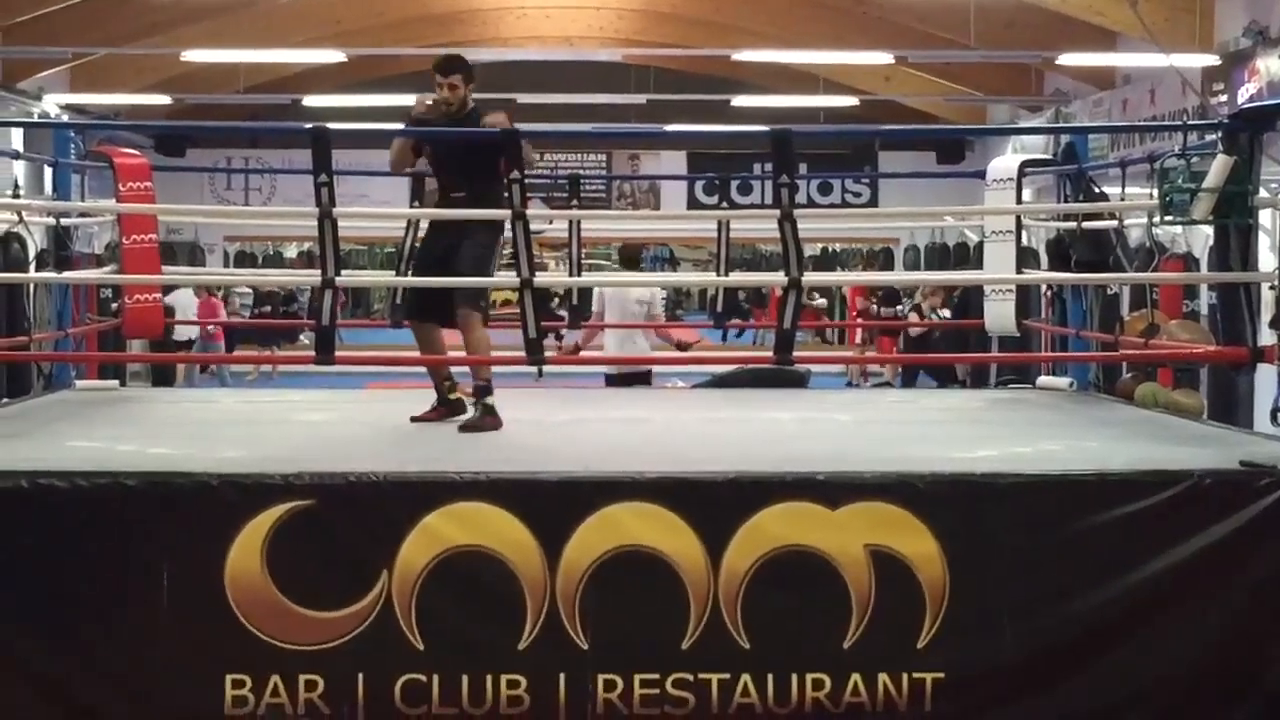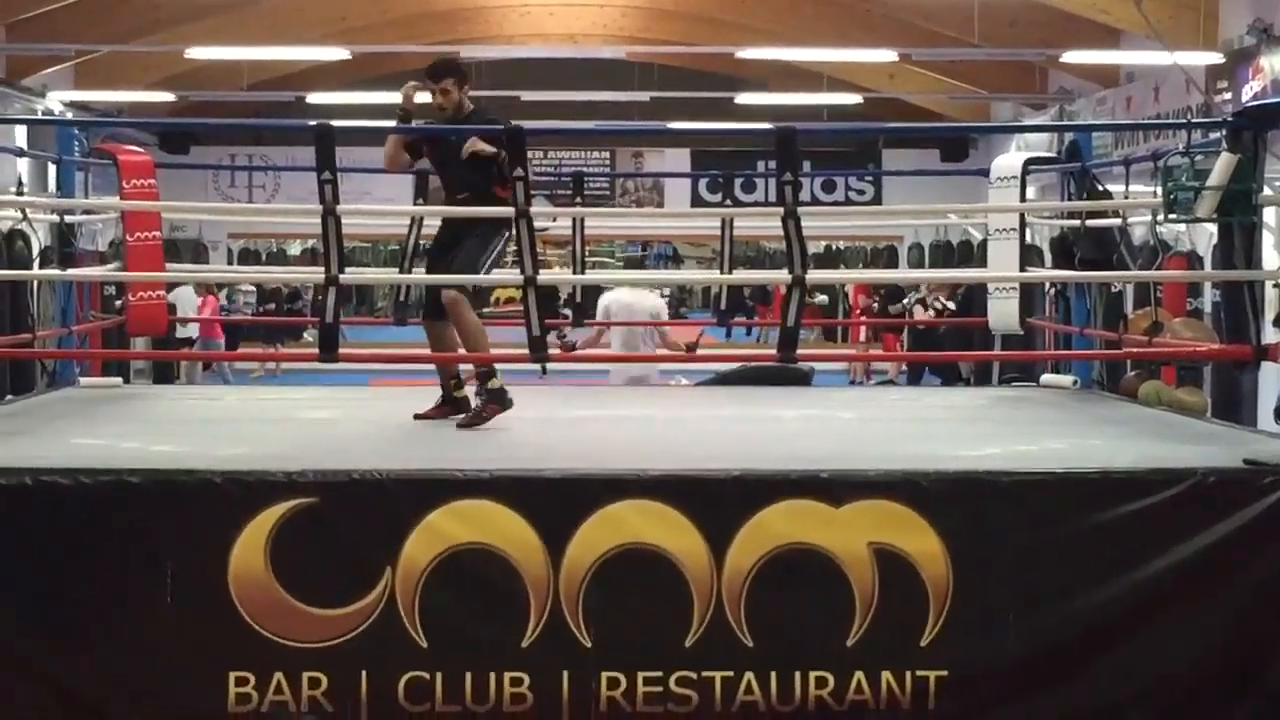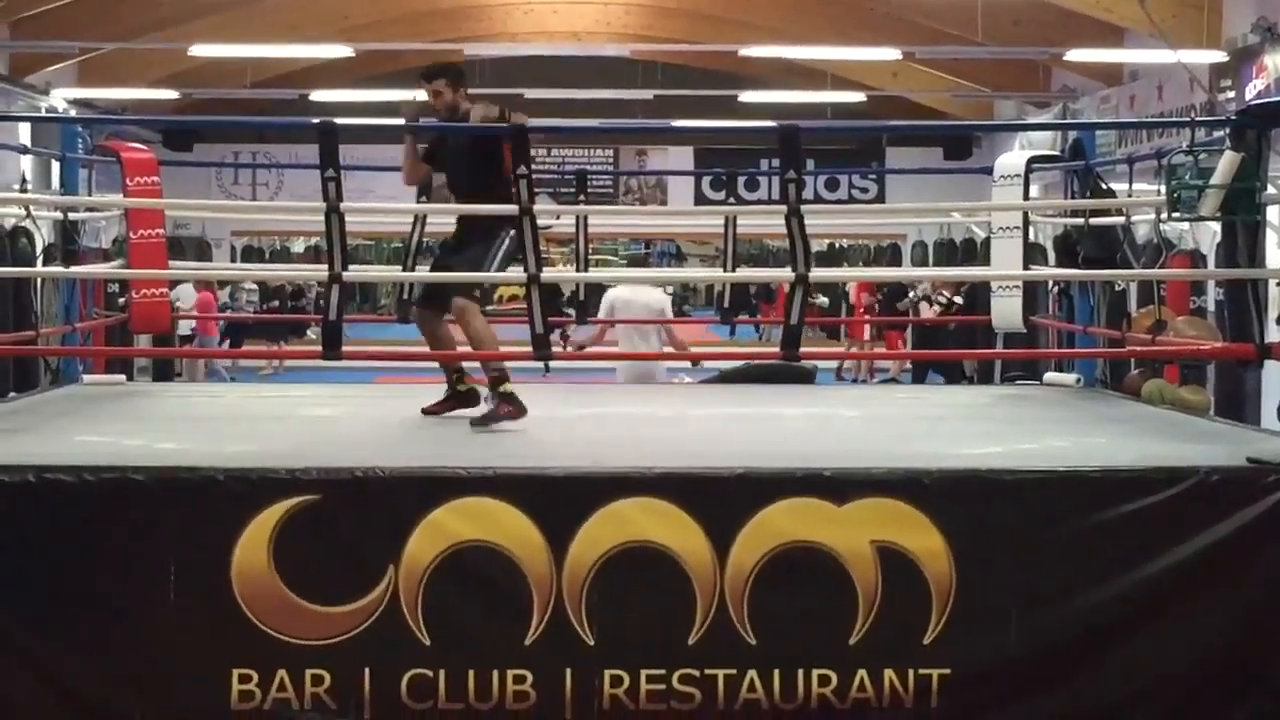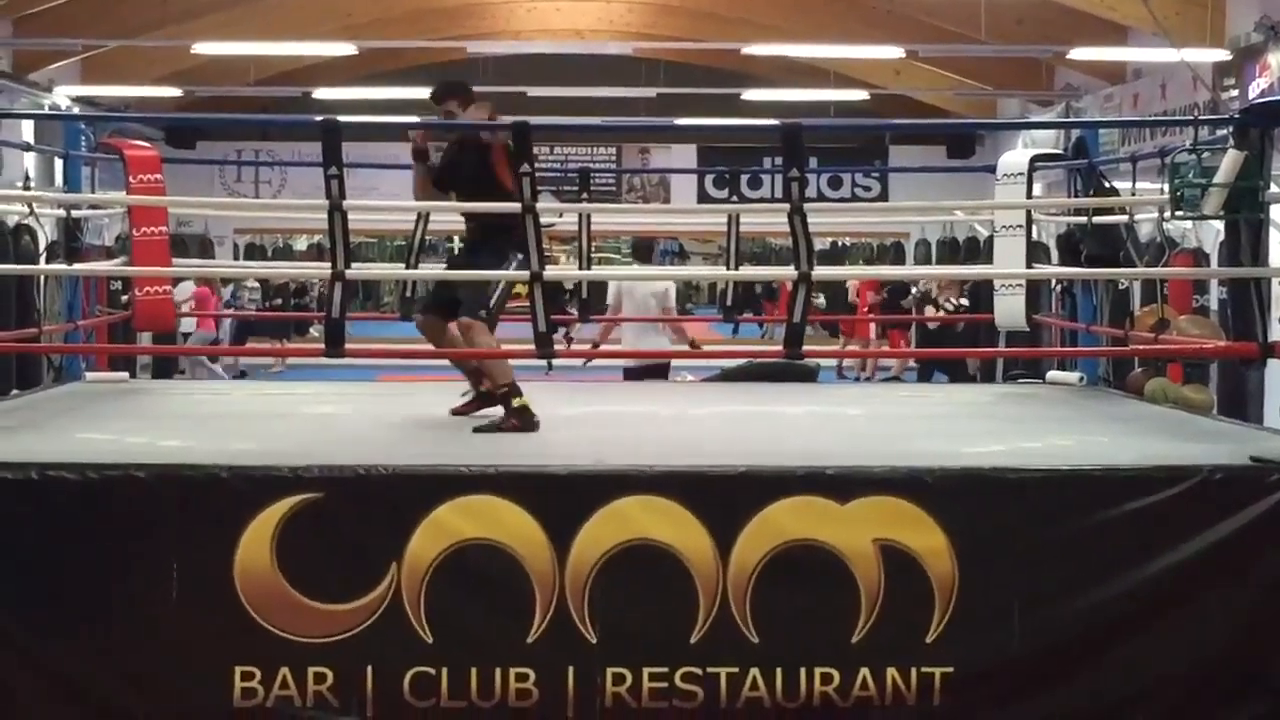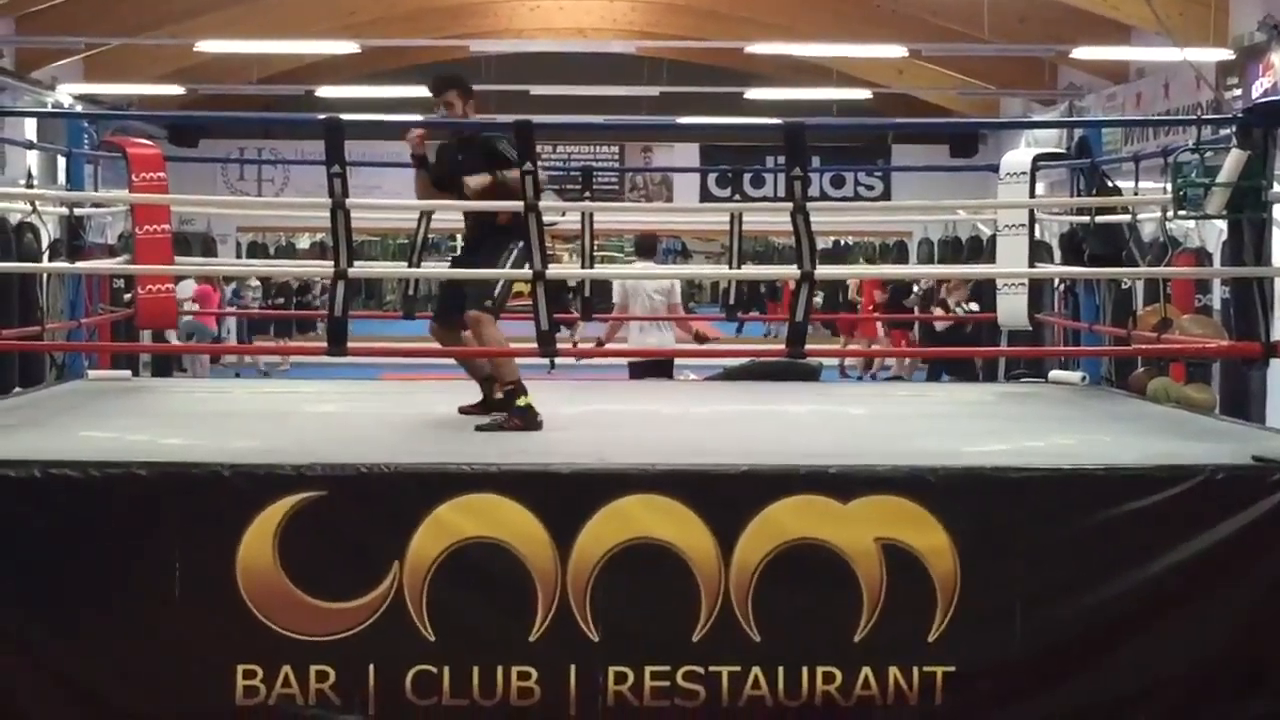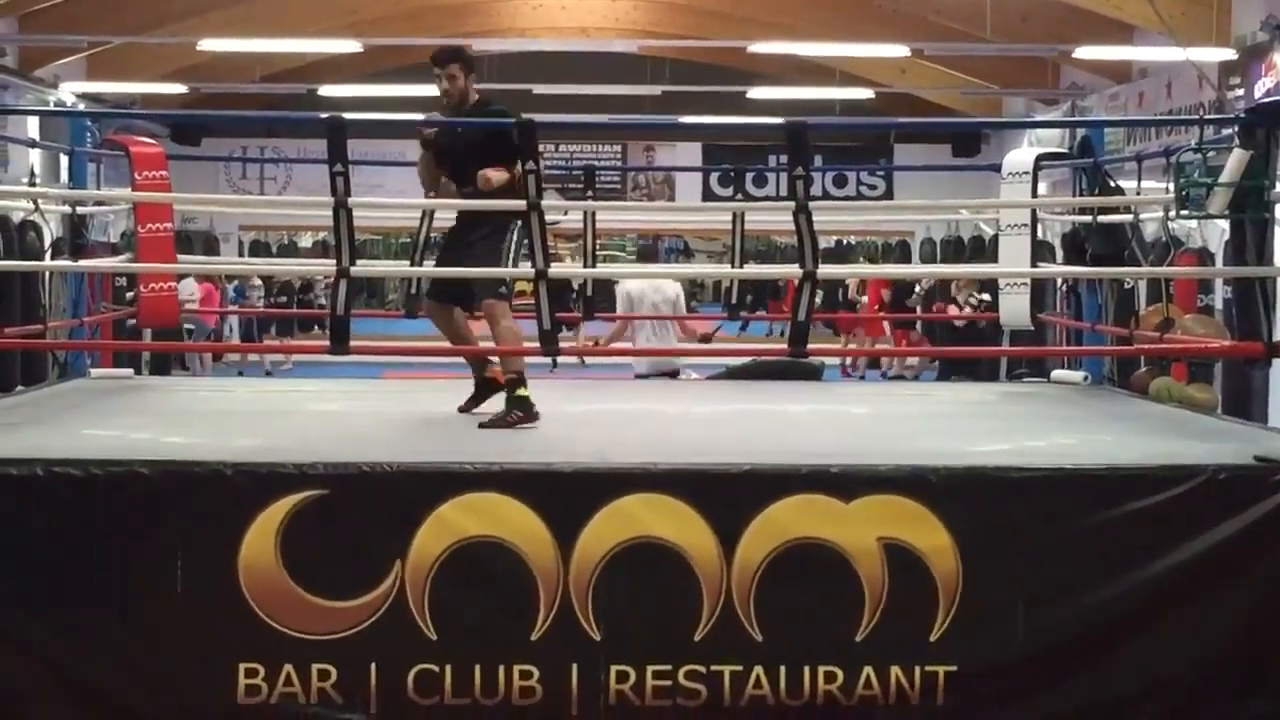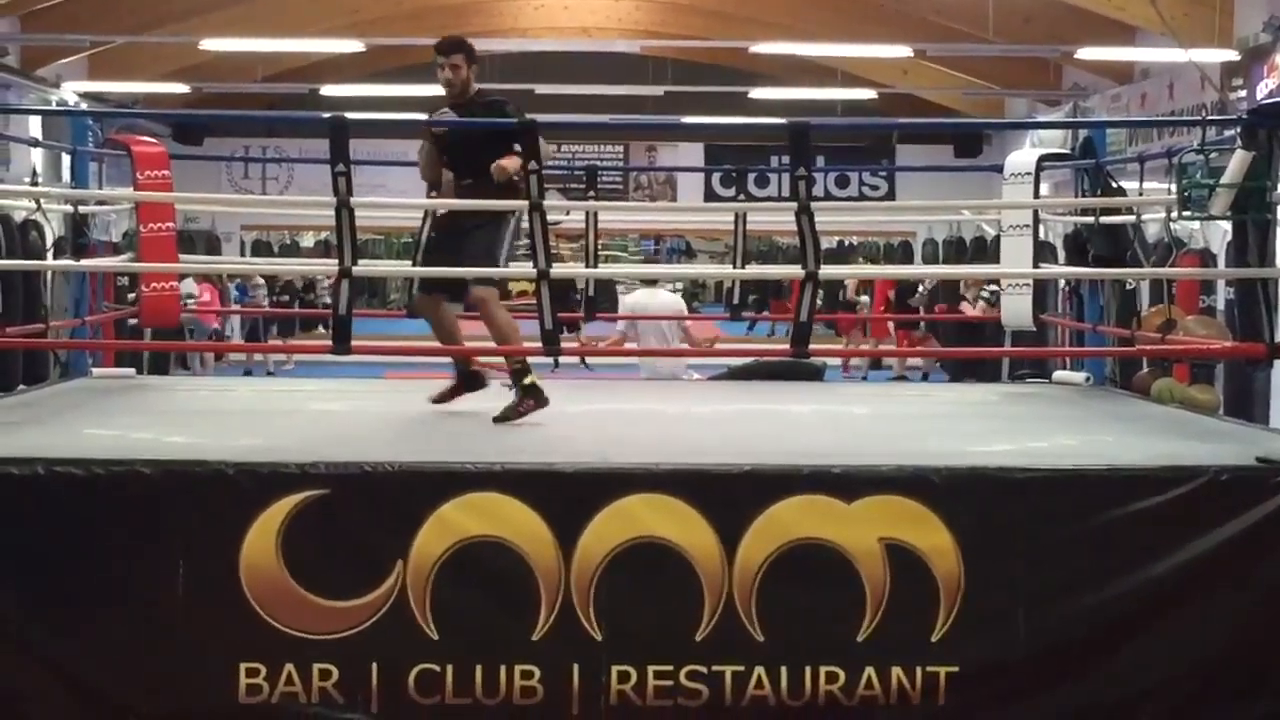
dt=0.1s
person 1, frame 1
left shoulder: (486, 121)
right shoulder: (431, 123)
left elbow: (528, 161)
right elbow: (396, 166)
left wrist: (508, 130)
right wrist: (412, 121)
left hip: (481, 229)
right hip: (443, 228)
left knee: (468, 311)
right knee: (420, 318)
left ankle: (486, 406)
right ankle: (449, 397)
person 1, frame 2
left shoulder: (488, 123)
right shoulder: (434, 128)
right elbow: (393, 164)
left wrist: (494, 152)
right wrist: (404, 114)
left hip: (490, 226)
right hip: (454, 227)
left knee: (454, 297)
right knee: (435, 317)
left ankle: (491, 390)
right ankle: (454, 395)
person 1, frame 3
left shoulder: (488, 123)
right shoulder: (443, 134)
right elbow: (412, 177)
left wrist: (497, 116)
right wrist: (411, 127)
left hip: (498, 228)
right hip: (468, 229)
left knee: (463, 304)
right knee: (425, 312)
left ankle: (506, 395)
right ankle: (460, 387)
person 1, frame 4
left shoulder: (486, 139)
right shoulder: (453, 151)
right elbow: (425, 196)
left wrist: (489, 122)
right wrist: (420, 154)
left hip: (505, 246)
right hip: (476, 245)
left knee: (469, 322)
right knee: (429, 320)
left ankle: (518, 407)
right ankle: (484, 387)
person 1, frame 5
left shoulder: (490, 139)
right shoulder: (448, 150)
right elbow: (428, 199)
left wrist: (491, 180)
right wrist: (418, 159)
left hip: (507, 240)
right hip: (476, 243)
left knee: (477, 316)
right knee: (442, 329)
left ankle: (521, 406)
right ankle: (495, 392)
person 1, frame 6
left shoulder: (495, 116)
right shoulder: (442, 124)
right elbow: (429, 185)
left wrist: (507, 175)
right wrist: (426, 145)
left hip: (500, 219)
right hip: (468, 221)
left knee: (492, 303)
right knee: (439, 305)
left ankle: (519, 400)
right ankle: (486, 376)
person 1, frame 7
left shoulder: (496, 108)
right shoulder: (444, 116)
left elbow: (542, 150)
right elbow: (429, 176)
left wrist: (516, 161)
right wrist: (432, 136)
left hip: (496, 213)
right hip: (459, 214)
left knee: (481, 294)
right knee: (427, 297)
left ankle: (527, 388)
right ankle: (467, 372)
